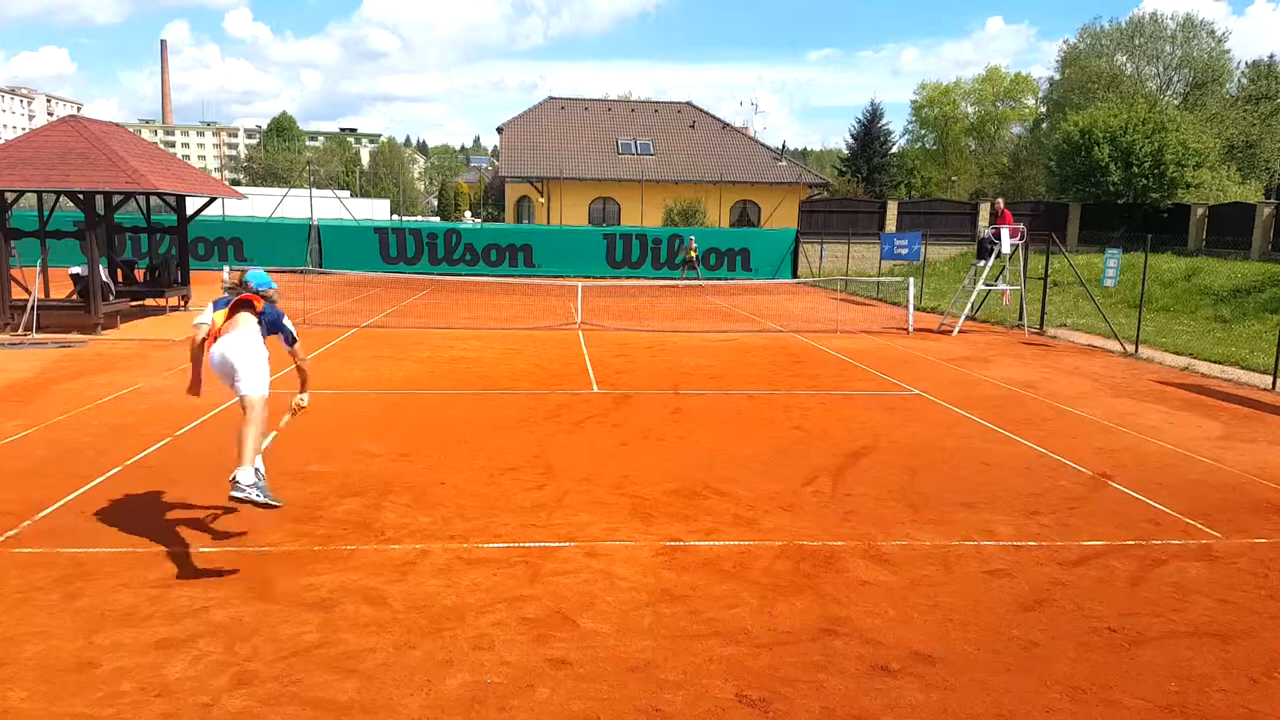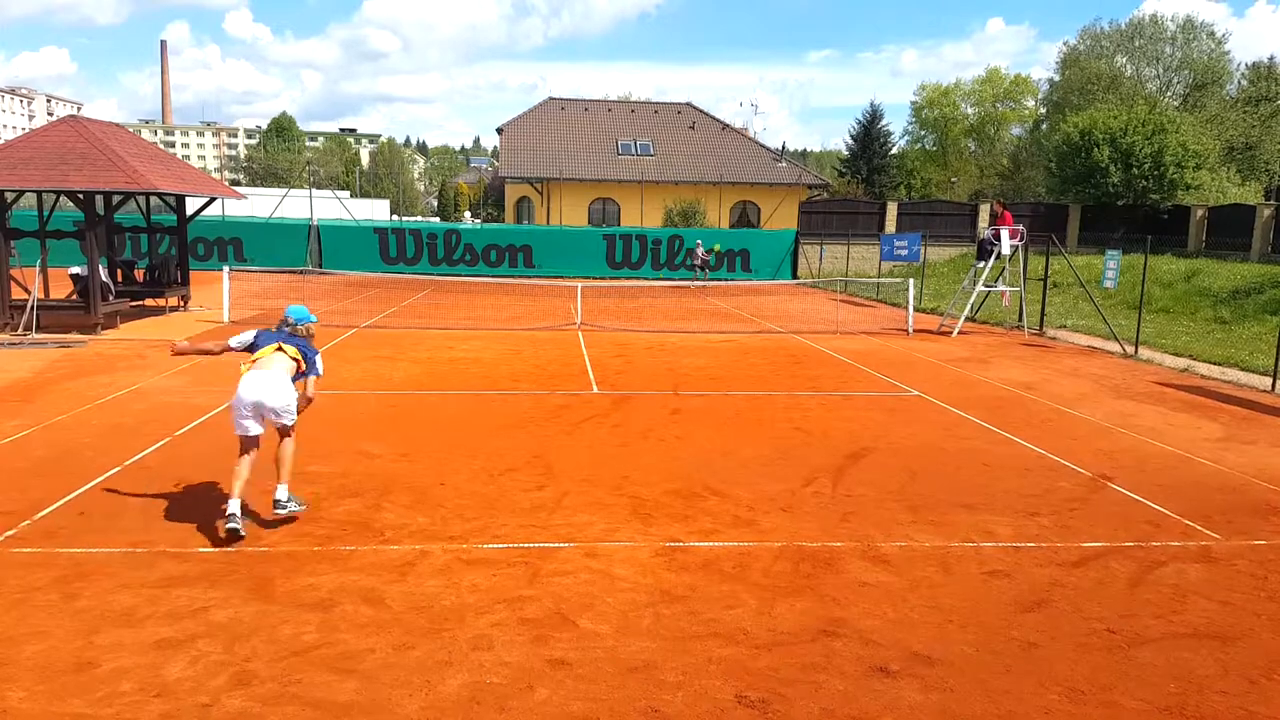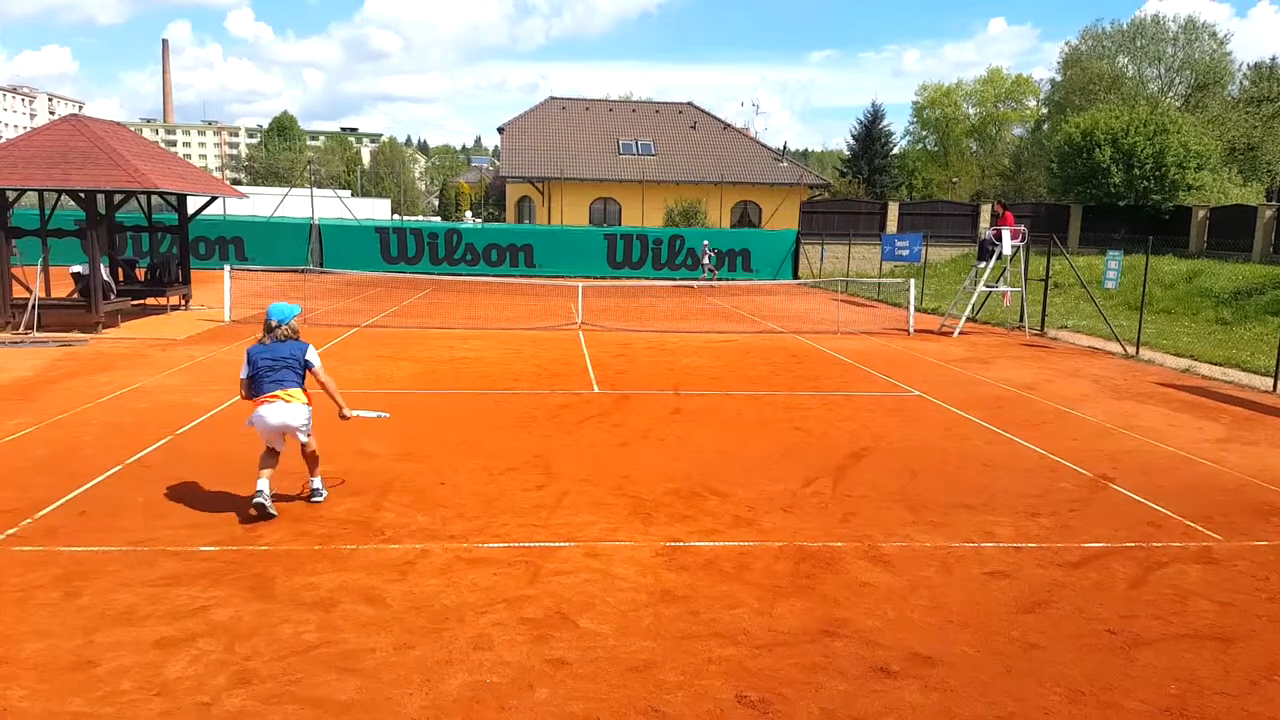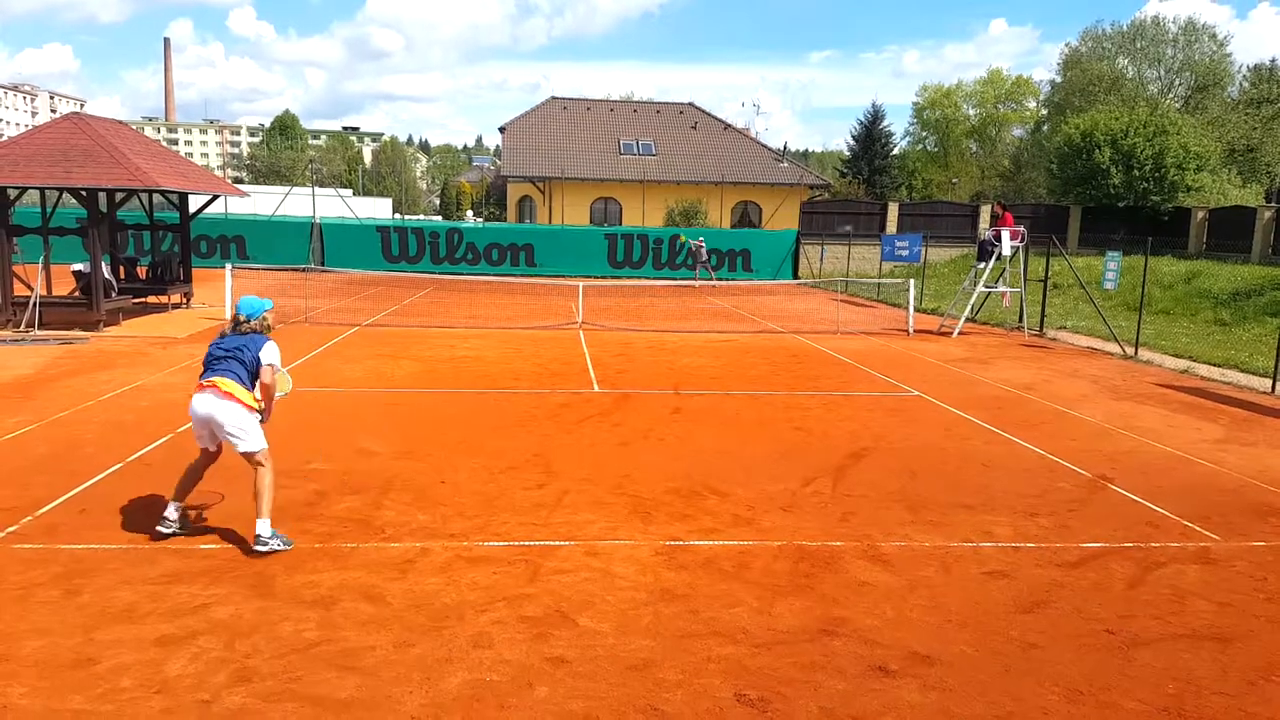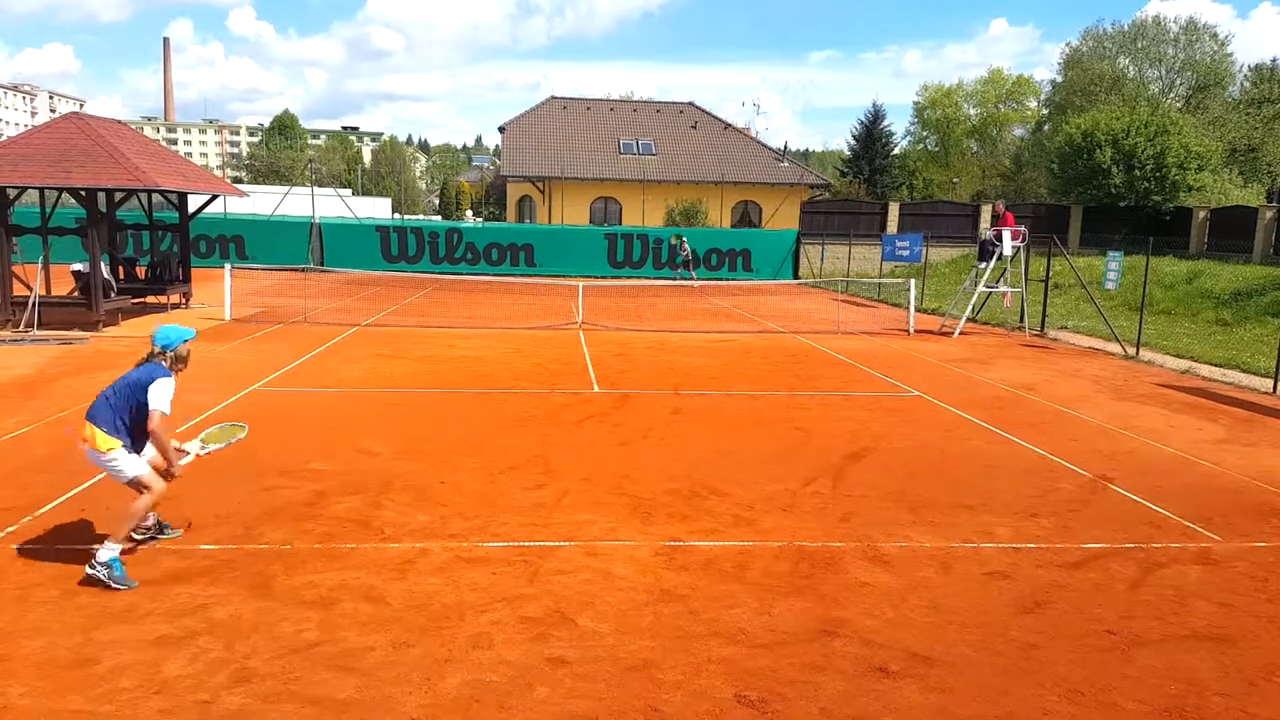
dt=0.4s
person 1, frame 1
left shoulder: (218, 303)
right shoulder: (275, 312)
left elbow: (198, 337)
right elbow: (301, 358)
left wrist: (196, 377)
right wrist: (303, 391)
left hip: (219, 353)
right hip: (245, 345)
left knee: (252, 407)
right knee: (257, 411)
left ankle: (254, 470)
right ankle: (245, 481)
person 1, frame 2
left shoulder: (262, 335)
right shoulder: (311, 351)
left elbow: (219, 347)
right elbow: (309, 394)
left wrist: (189, 348)
right wrist: (296, 410)
left hip: (247, 388)
right hip: (278, 388)
left knee: (247, 453)
right knee: (287, 434)
left ankle: (233, 514)
right ankle: (282, 497)
person 1, frame 3
left shoulder: (252, 351)
right shoulder: (302, 347)
left elbow: (244, 392)
right elbow: (322, 377)
right wrist: (342, 406)
left hip: (263, 412)
right hip: (294, 408)
left knee: (273, 449)
right knee: (307, 441)
left ankle: (262, 492)
right ankle: (316, 486)
person 1, frame 4
left shoulder: (220, 342)
right shoulder: (266, 344)
right elbow: (267, 380)
right wrist: (268, 409)
left hip: (200, 402)
right hip: (231, 406)
left knee: (208, 456)
right knee: (263, 463)
left ankle: (171, 516)
right ankle: (264, 534)
person 1, frame 5
left shoulder: (149, 371)
right shoulder: (164, 379)
right elbow: (155, 427)
left wrist: (173, 448)
right wrist: (172, 460)
left hip: (110, 434)
right hip: (106, 441)
left knee: (159, 468)
right knee: (155, 488)
left ankle: (146, 525)
right ankle: (104, 560)
